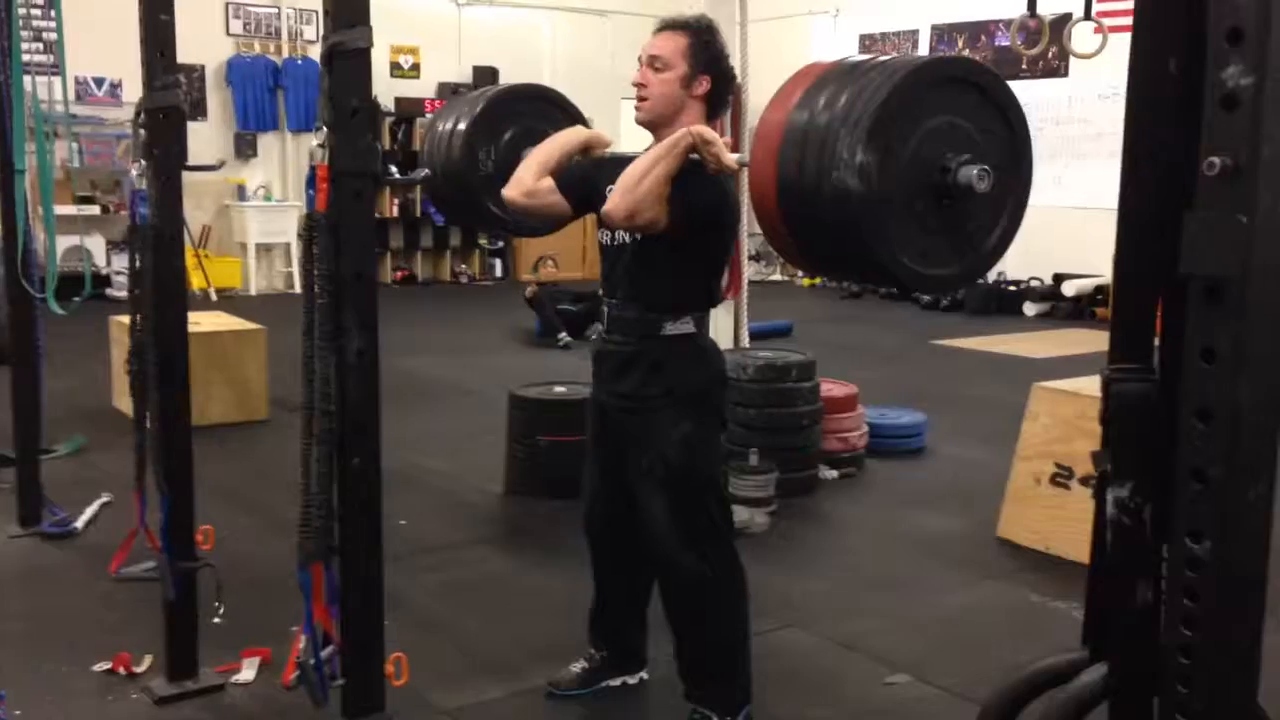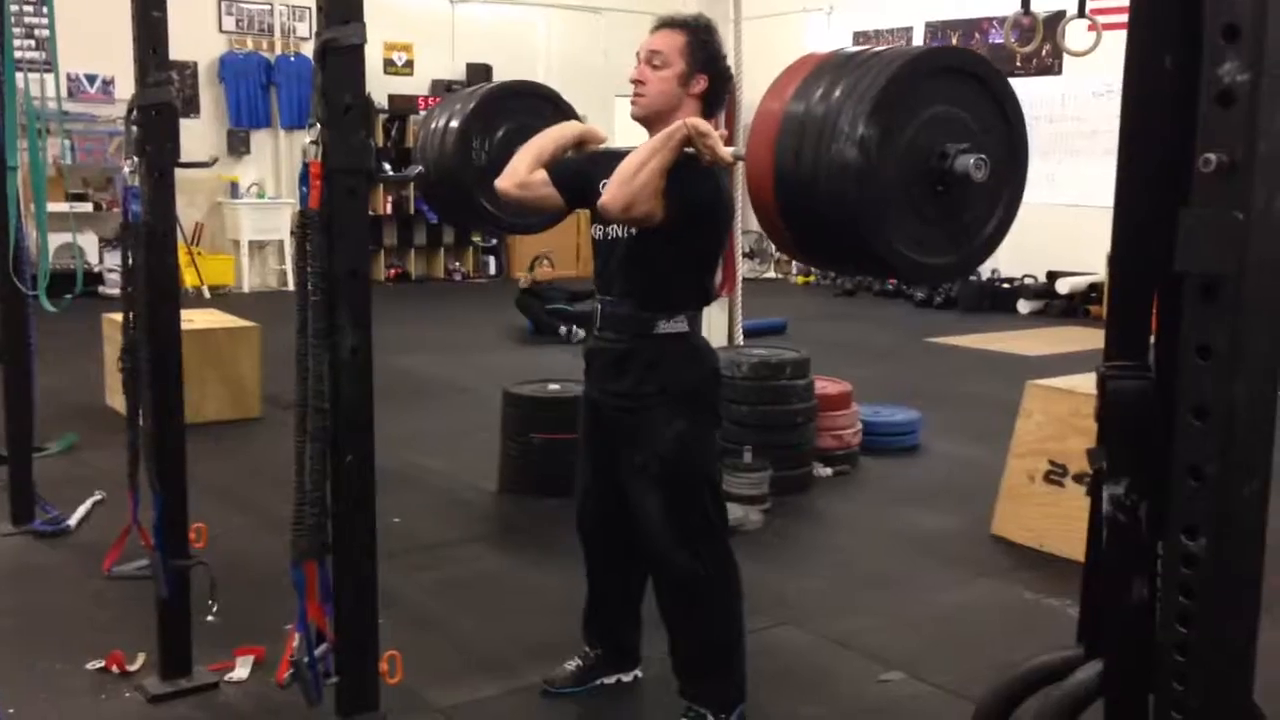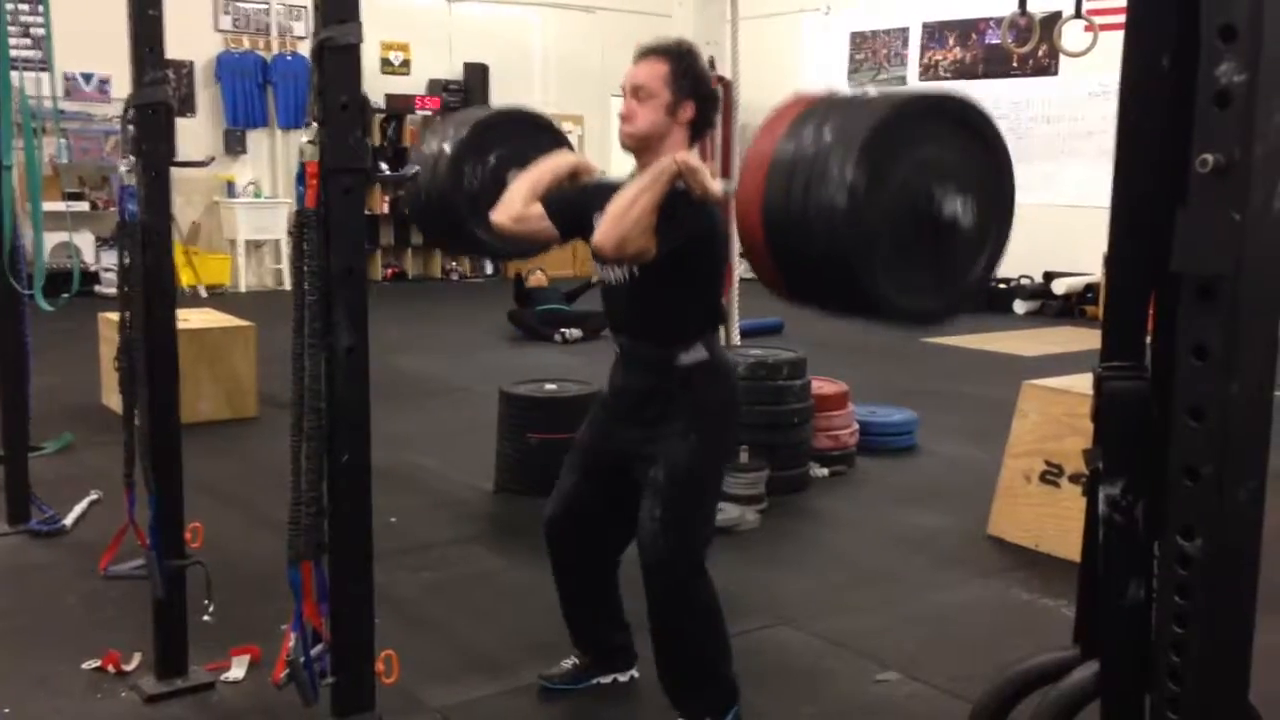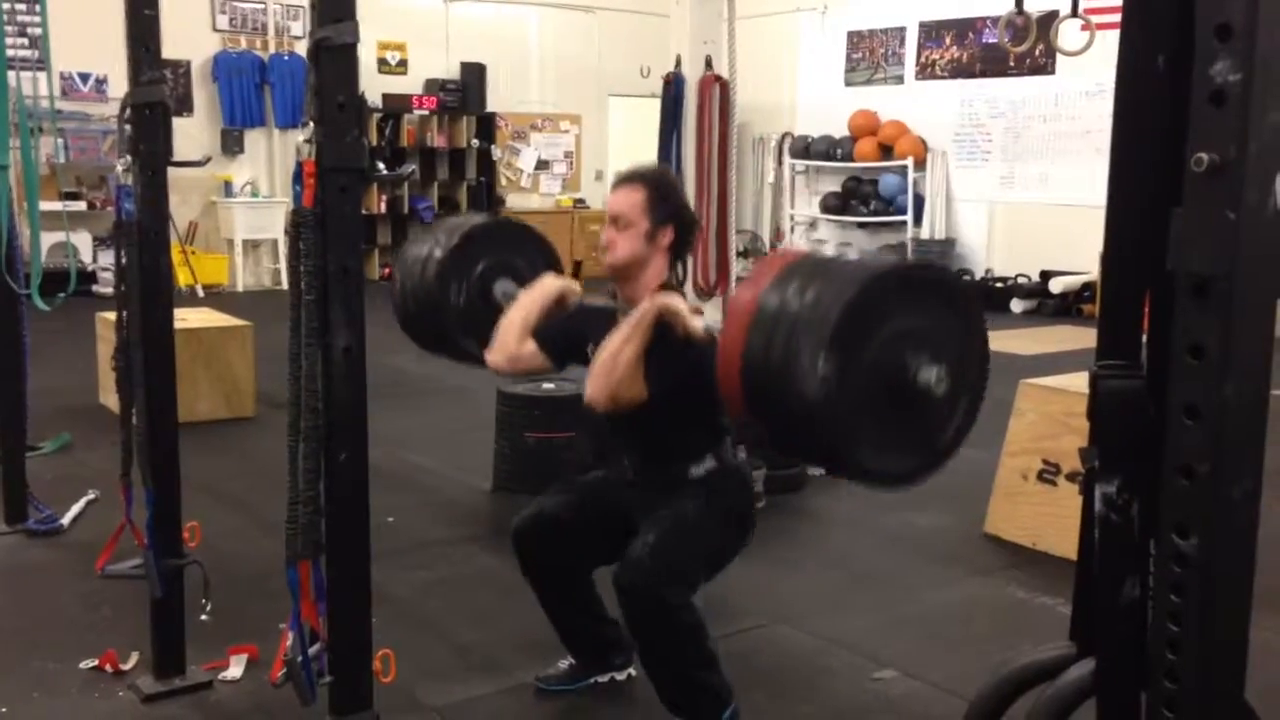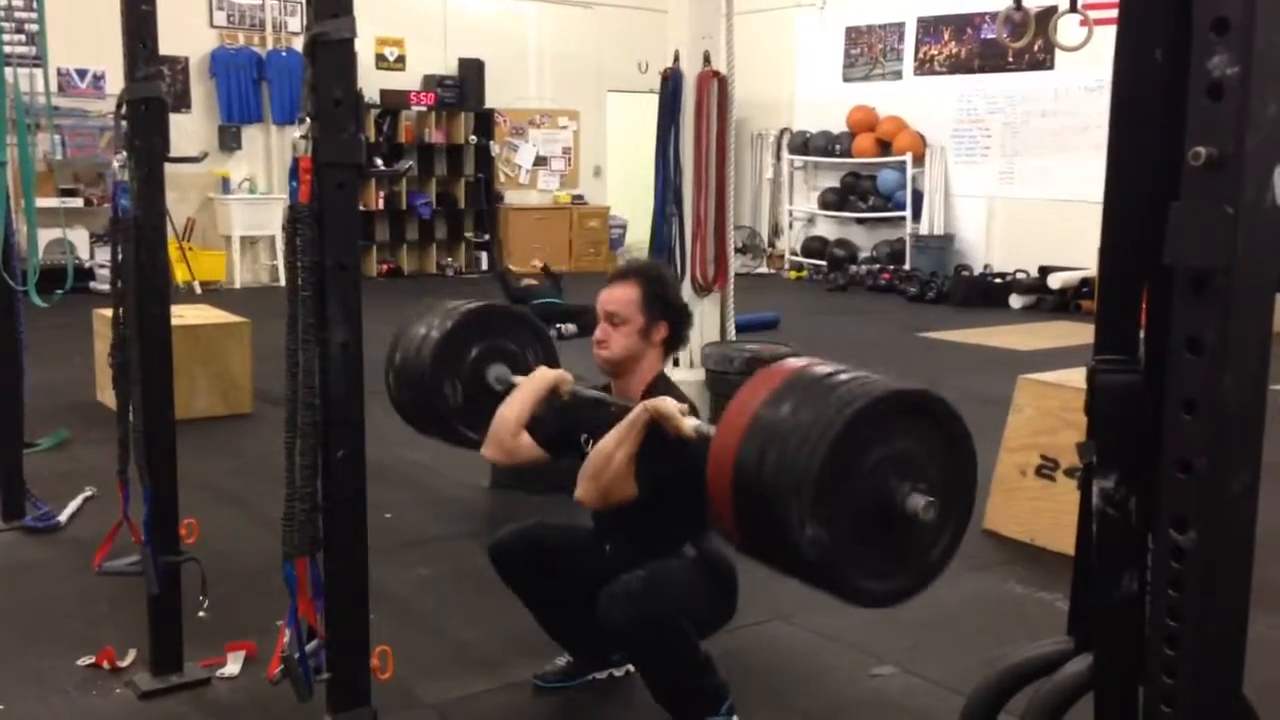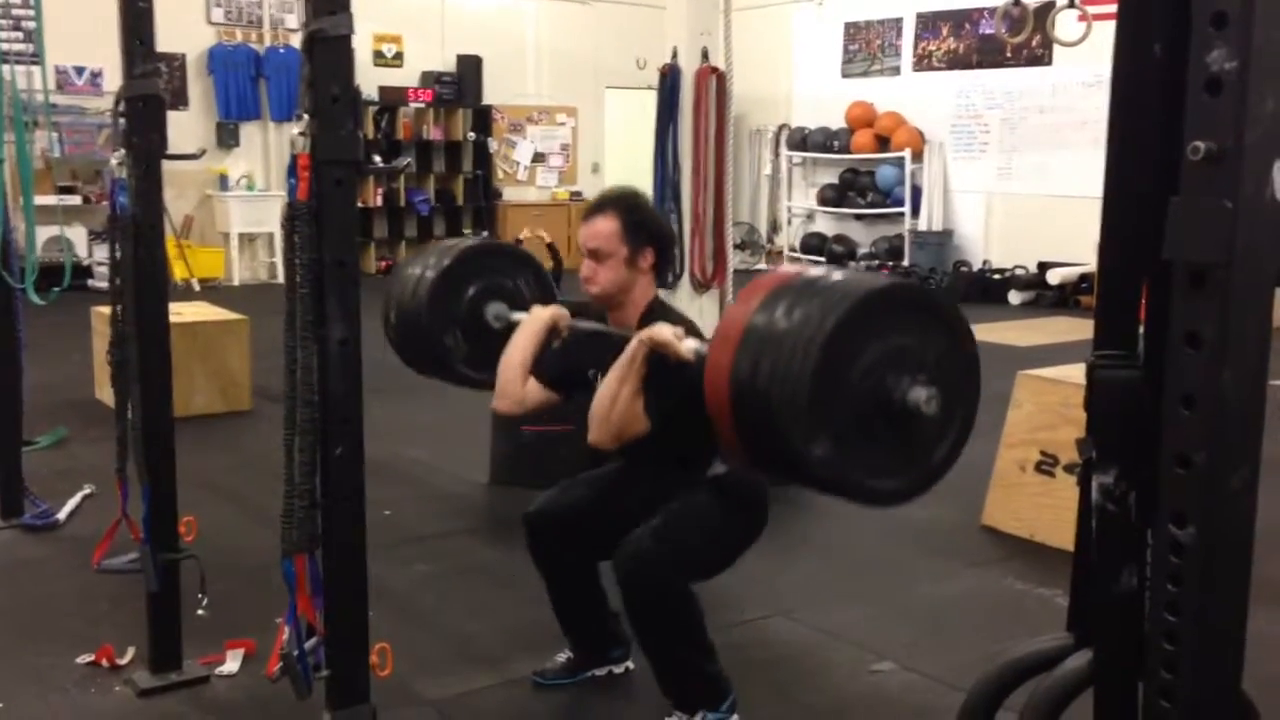
dt=0.4s
person 1, frame 1
left shoulder: (702, 180)
right shoulder: (620, 167)
left elbow: (623, 211)
right elbow: (521, 193)
left wrist: (682, 140)
right wrist: (574, 137)
left hip: (674, 377)
right hip: (617, 369)
left knee: (689, 547)
right knee: (611, 527)
right ankle: (617, 654)
person 1, frame 2
left shoulder: (697, 175)
right shoulder: (616, 159)
left elbow: (619, 203)
right elbow: (513, 183)
left wrist: (678, 132)
right wrist: (568, 131)
left hip: (668, 374)
right hip: (609, 366)
left knee: (683, 546)
right knee: (604, 525)
right ankle: (611, 652)
person 1, frame 3
left shoulder: (690, 205)
right shoulder: (607, 194)
left elbow: (612, 241)
right elbow: (508, 217)
left wrist: (668, 169)
right wrist: (561, 163)
left hip: (687, 400)
right hip: (628, 390)
left knee: (667, 553)
right knee: (571, 525)
right ankle: (605, 655)
person 1, frame 4
left shoulder: (678, 332)
right shoulder: (597, 319)
left elbow: (601, 394)
right elbow: (503, 355)
left wrist: (649, 313)
right wrist: (547, 288)
left hip: (703, 494)
right hip: (635, 481)
left knee: (644, 576)
right knee: (538, 533)
right ankle: (602, 654)
person 1, frame 5
left shoulder: (671, 426)
right shoulder: (590, 408)
left elbow: (591, 494)
right elbow: (499, 450)
left wrist: (641, 417)
right wrist: (540, 379)
left hip: (691, 573)
left knee: (628, 605)
right knee: (515, 550)
right ankle: (600, 652)
person 1, frame 6
left shoulder: (673, 346)
right shoulder: (591, 341)
left elbow: (604, 435)
right elbow: (509, 399)
left wrist: (641, 346)
right wrist: (539, 319)
left hip: (719, 493)
left knee: (643, 559)
right knee: (550, 522)
right ankle: (601, 647)
